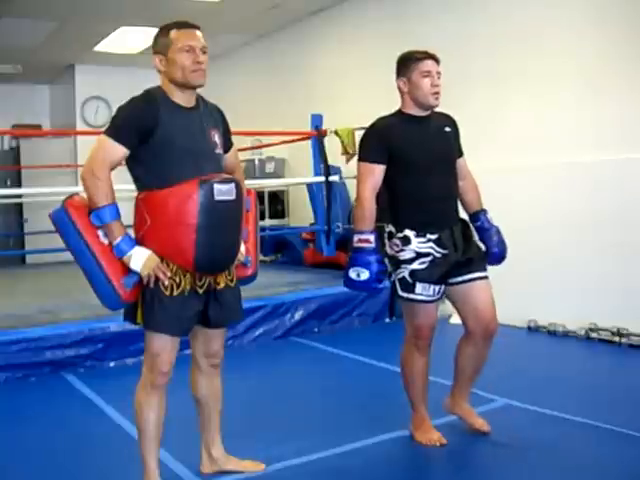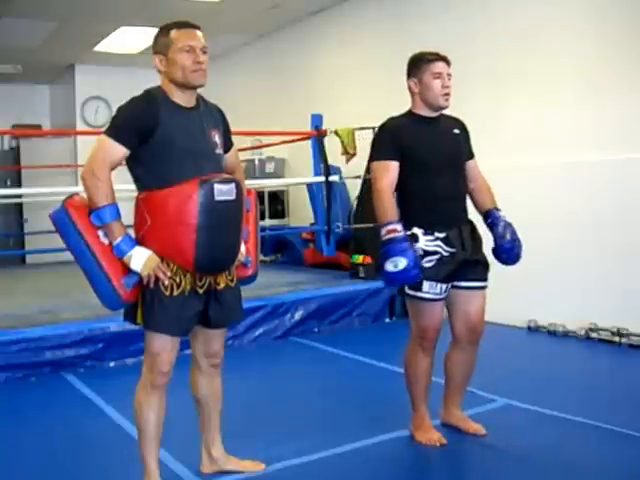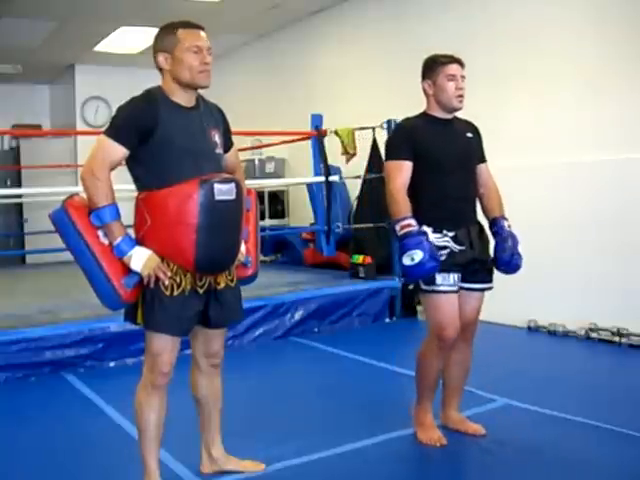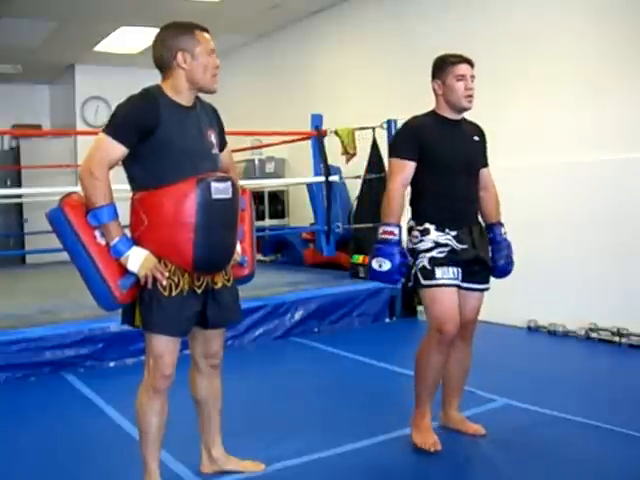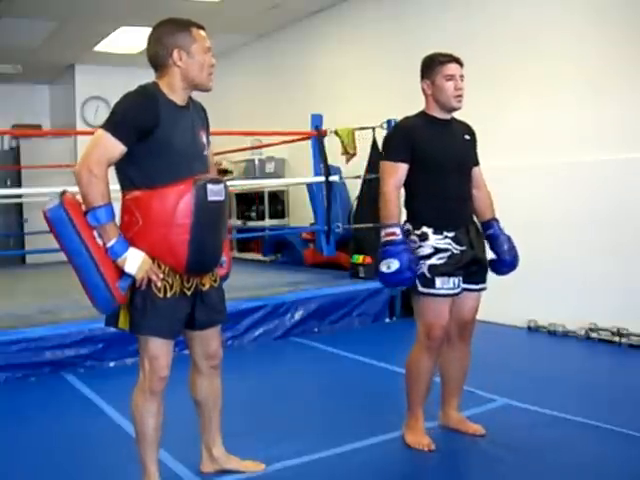
dt=0.3s
person 1, frame 1
left shoulder: (213, 114)
right shoulder: (144, 109)
left elbow: (235, 175)
right elbow: (94, 172)
left wrist: (238, 233)
right wrist: (126, 247)
right hip: (167, 260)
left knee: (210, 357)
right knee: (158, 368)
person 1, frame 2
left shoulder: (214, 115)
right shoulder: (144, 110)
left elbow: (234, 174)
right elbow: (95, 172)
right wrist: (126, 247)
right hip: (168, 261)
left knee: (210, 357)
right knee: (159, 367)
person 1, frame 3
left shoulder: (214, 114)
right shoulder: (144, 110)
left elbow: (235, 175)
right elbow: (94, 173)
right wrist: (126, 247)
right hip: (168, 260)
left knee: (210, 358)
right knee: (160, 368)
person 1, frame 4
left shoulder: (208, 114)
right shoulder: (143, 108)
left elbow: (229, 175)
right elbow: (92, 171)
left wrist: (235, 234)
right wrist: (123, 247)
right hip: (165, 262)
left knee: (209, 359)
right knee: (161, 370)
person 1, frame 5
left shoulder: (197, 112)
right shoulder: (141, 105)
right elbow: (89, 169)
right wrist: (118, 248)
right hip: (156, 263)
left knee: (210, 358)
right knee: (155, 373)
person 2, frame 1
left shoulder: (447, 125)
right shoulder: (383, 132)
right elbow: (367, 192)
left wrist: (482, 221)
right wrist: (364, 245)
left hip: (457, 237)
right hip: (414, 245)
left knee: (484, 325)
right knee: (420, 336)
left ankle: (459, 400)
right ankle: (420, 419)
person 2, frame 2
left shoulder: (457, 128)
right shoulder: (394, 131)
left elbow: (473, 179)
right elbow: (383, 188)
left wrist: (496, 219)
right wrist: (393, 237)
left hip: (464, 238)
right hip: (423, 244)
left knee: (471, 333)
right knee: (425, 336)
left ankle: (452, 409)
right ankle: (420, 418)
person 2, frame 3
left shoulder: (470, 131)
right shoulder: (408, 131)
left elbow: (485, 184)
right elbow: (397, 187)
left wrist: (500, 227)
right wrist: (409, 234)
left hip: (472, 239)
right hip: (433, 240)
left knee: (465, 333)
right knee: (445, 332)
left ankle: (451, 412)
right ankle: (423, 411)
person 2, frame 4
left shoulder: (475, 133)
right shoulder: (416, 130)
right elbow: (396, 186)
left wrist: (497, 233)
right wrist: (388, 238)
left hip: (472, 238)
right hip: (433, 237)
left knee: (464, 332)
right knee: (444, 328)
left ankle: (451, 412)
right ankle: (421, 416)
person 2, frame 5
left shoulder: (465, 132)
right shoulder: (407, 131)
right elbow: (389, 189)
left wrist: (494, 231)
right wrist: (392, 239)
left hip: (467, 239)
right hip: (428, 242)
left knee: (461, 332)
right knee: (432, 335)
left ankle: (451, 411)
right ankle: (413, 421)
